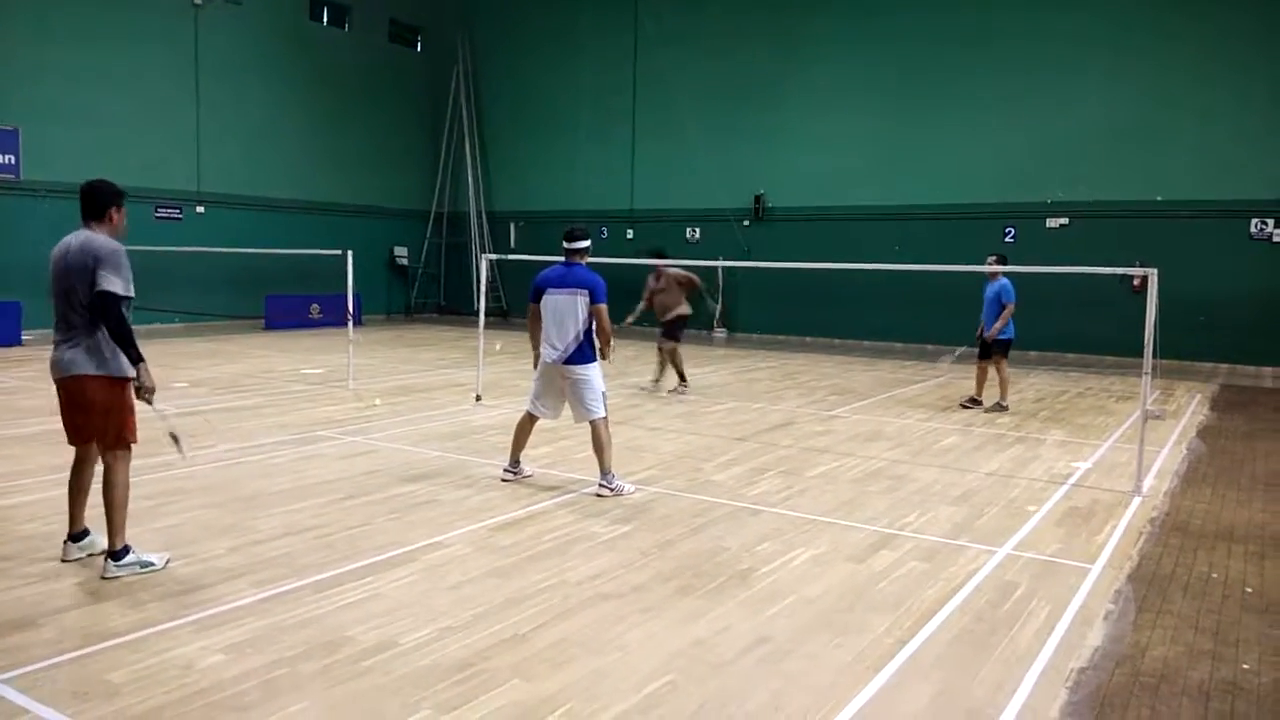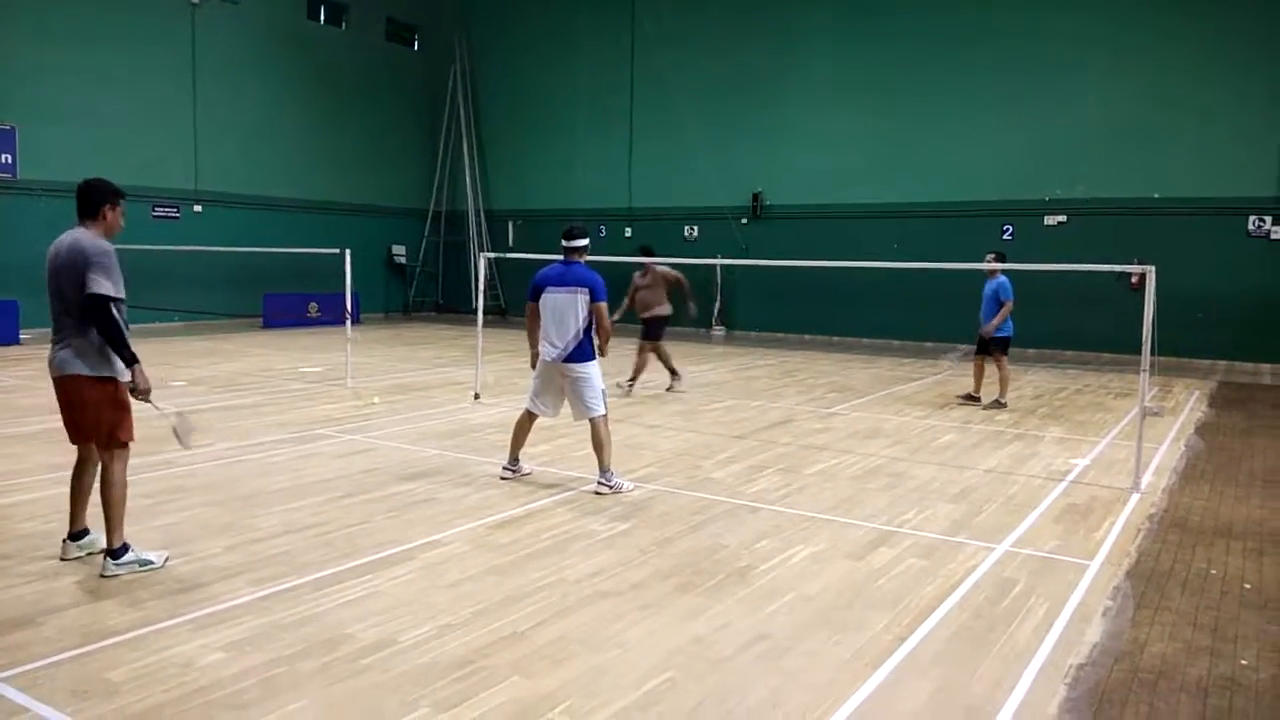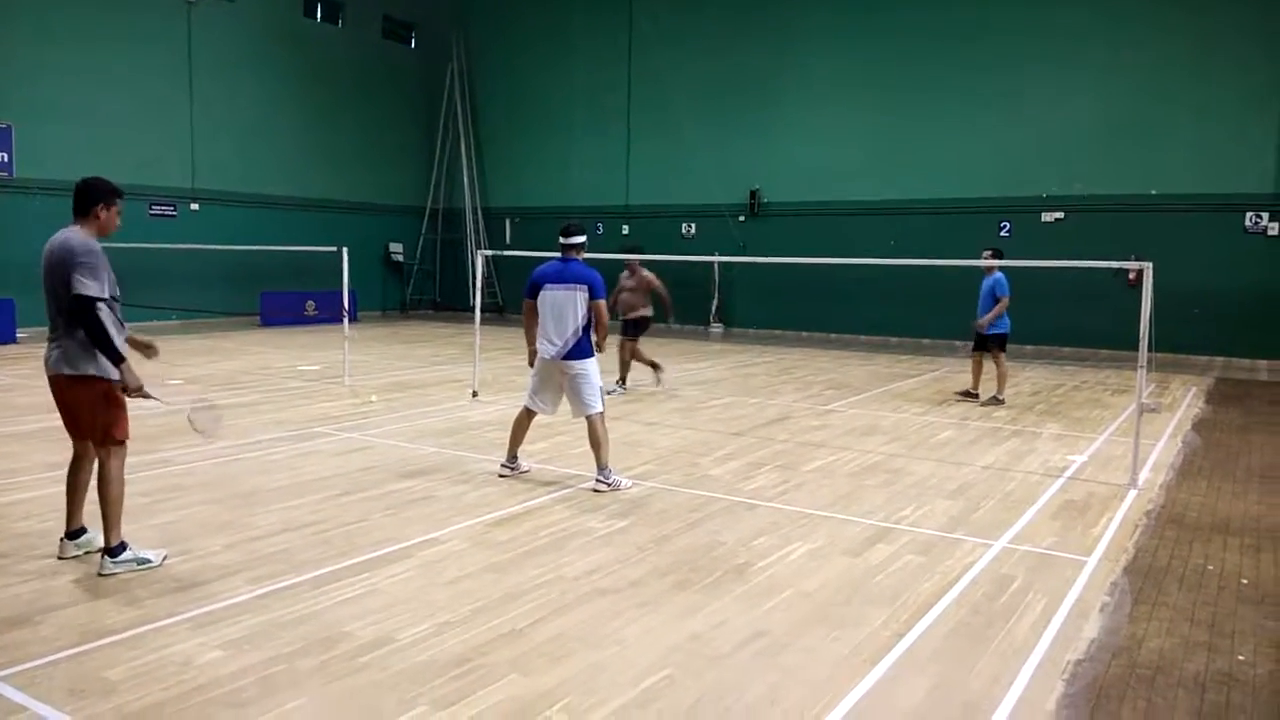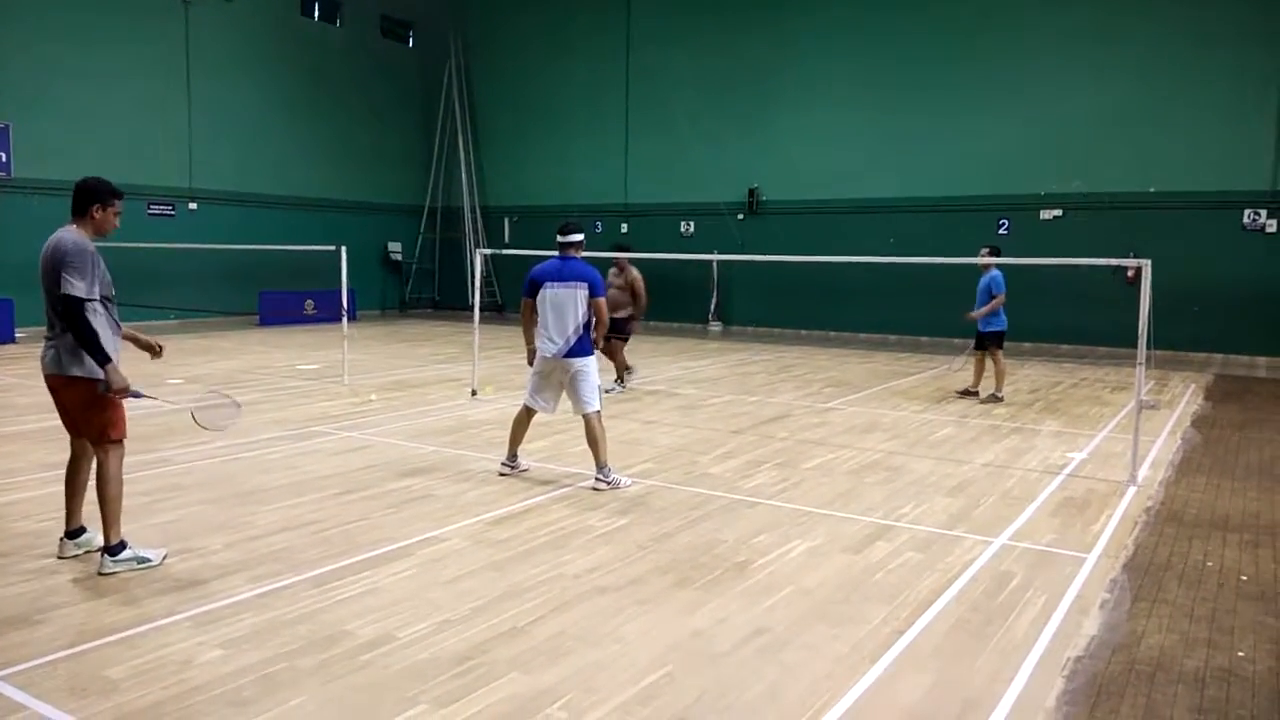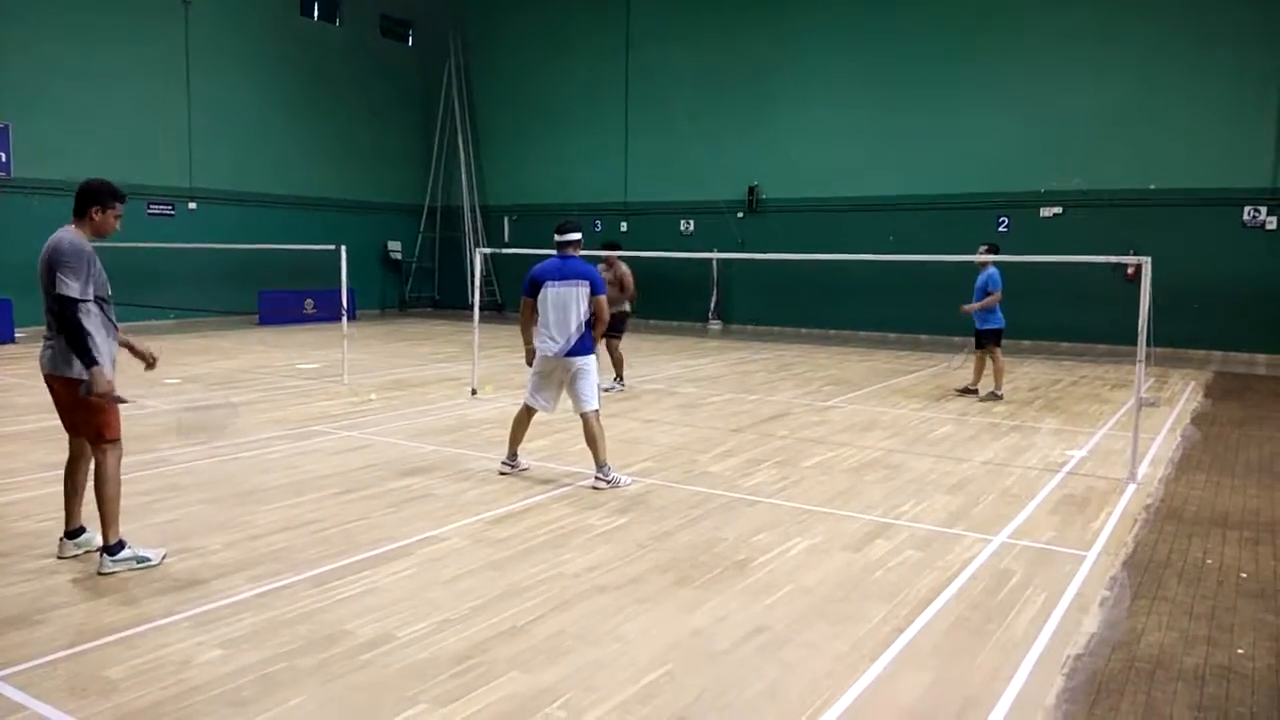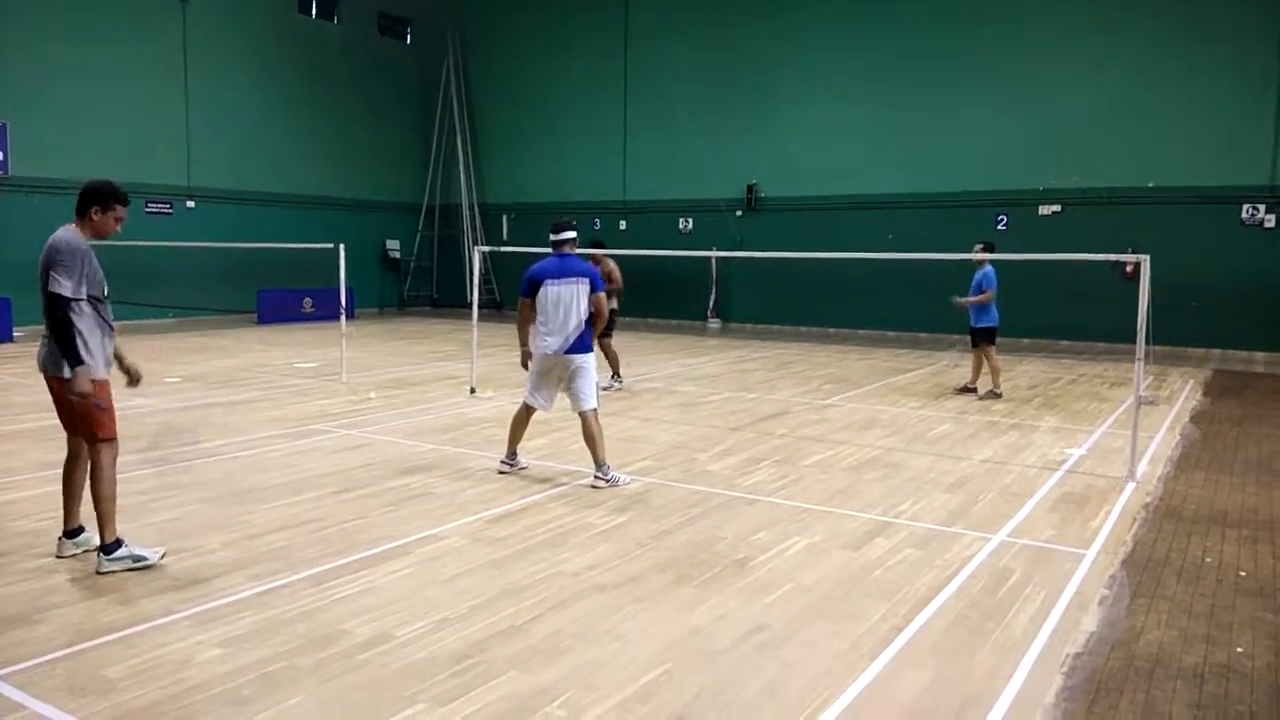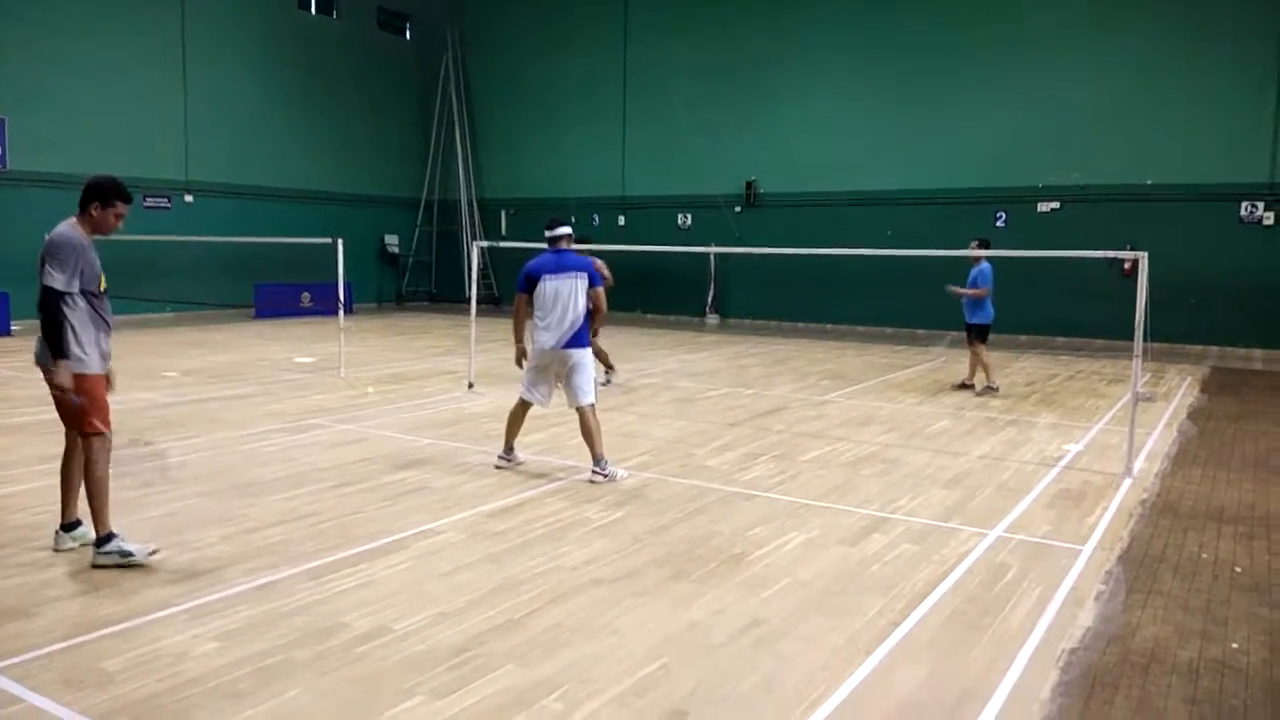
dt=0.1s
person 1, frame 1
left shoulder: (61, 250)
right shoulder: (108, 250)
right elbow: (110, 313)
right wrist: (139, 365)
left hip: (66, 366)
right hip: (101, 369)
left knee: (85, 452)
right knee: (116, 457)
left ankle: (77, 537)
right ankle: (118, 554)
person 1, frame 2
left shoulder: (63, 245)
right shoulder: (98, 249)
right elbow: (101, 314)
left wrist: (122, 353)
right wrist: (134, 366)
left hip: (67, 366)
right hip: (96, 370)
left knee: (89, 452)
right knee: (114, 455)
left ankle: (77, 536)
right ankle: (117, 553)
person 1, frame 3
left shoulder: (59, 244)
right shoulder: (86, 248)
right elbow: (87, 314)
left wrist: (128, 339)
right wrist: (122, 364)
left hip: (63, 365)
right hip: (89, 369)
left knee: (85, 450)
right knee: (111, 453)
left ankle: (74, 535)
right ankle: (115, 551)
person 1, frame 4
left shoulder: (63, 243)
right shoulder: (78, 248)
right elbow: (75, 315)
left wrist: (134, 338)
right wrist: (110, 367)
left hip: (64, 366)
right hip: (85, 370)
left knee: (83, 448)
right knee: (110, 451)
left ankle: (74, 534)
right ankle: (115, 550)
person 1, frame 5
left shoulder: (65, 244)
right shoulder: (74, 248)
right elbow: (68, 315)
left wrist: (131, 345)
right wrist: (96, 369)
left hip: (63, 367)
right hip: (79, 370)
left knee: (81, 448)
right knee: (108, 451)
left ankle: (73, 535)
right ankle: (114, 549)
person 1, frame 6
left shoulder: (74, 246)
right shoulder: (70, 247)
right elbow: (58, 312)
left wrist: (119, 359)
right wrist: (79, 370)
left hip: (80, 367)
right hip: (76, 370)
left knee: (81, 446)
right knee: (104, 448)
left ankle: (72, 533)
right ankle: (112, 548)
person 1, frame 7
left shoulder: (78, 242)
right shoulder: (68, 241)
right elbow: (50, 305)
left wrist: (102, 363)
right wrist: (63, 365)
left hip: (81, 361)
right hip: (73, 364)
left knee: (78, 440)
right knee: (97, 442)
left ankle: (70, 527)
right ankle: (105, 541)
person 2, frame 1
left shoulder: (543, 278)
right shoulder: (593, 281)
left elbow: (533, 319)
right elbow: (603, 325)
left wrist: (537, 350)
right wrist: (605, 347)
left hip: (549, 359)
right hip: (581, 362)
left knee: (532, 413)
right knee: (598, 420)
left ankle: (512, 466)
right ankle: (607, 480)
person 2, frame 2
left shoulder: (542, 276)
right shoulder: (592, 279)
left elbow: (531, 317)
right elbow: (603, 323)
left wrist: (534, 349)
right wrist: (603, 344)
left hip: (548, 358)
right hip: (581, 360)
left knee: (531, 412)
right knee: (598, 417)
left ankle: (511, 464)
right ankle: (606, 478)
person 2, frame 3
left shoulder: (539, 273)
right shoulder: (591, 276)
left elbow: (528, 314)
right elbow: (602, 320)
left wrist: (531, 346)
right wrist: (600, 340)
left hip: (546, 355)
right hip: (579, 358)
left knee: (529, 409)
right knee: (595, 415)
left ankle: (510, 462)
right ankle: (604, 475)
person 2, frame 4
left shoulder: (538, 272)
right shoulder: (590, 274)
left elbow: (526, 314)
right elbow: (602, 318)
left wrist: (530, 345)
right wrist: (597, 339)
left hip: (546, 354)
right hip: (580, 355)
left knee: (529, 407)
right knee: (591, 414)
left ankle: (510, 460)
right ankle: (603, 474)
person 2, frame 5
left shoulder: (537, 272)
right shoulder: (590, 273)
left elbow: (526, 314)
right elbow: (603, 316)
left wrist: (528, 345)
right wrist: (595, 336)
left hip: (546, 353)
right hip: (580, 354)
left knee: (529, 406)
right knee: (590, 413)
left ankle: (510, 460)
right ankle: (603, 472)
person 2, frame 6
left shoulder: (535, 271)
right shoulder: (588, 271)
left elbow: (524, 313)
right elbow: (602, 313)
left wrist: (524, 347)
right wrist: (591, 335)
left hip: (545, 351)
right hip: (579, 352)
left knee: (528, 405)
right knee: (588, 411)
left ankle: (509, 458)
right ankle: (602, 472)
person 2, frame 7
left shoulder: (532, 267)
right shoulder: (586, 265)
left elbow: (520, 310)
right elbow: (601, 308)
left wrist: (519, 344)
right wrist: (587, 331)
left hip: (542, 347)
right hip: (576, 347)
left knee: (524, 401)
right knee: (585, 407)
left ankle: (507, 453)
right ankle: (600, 466)
